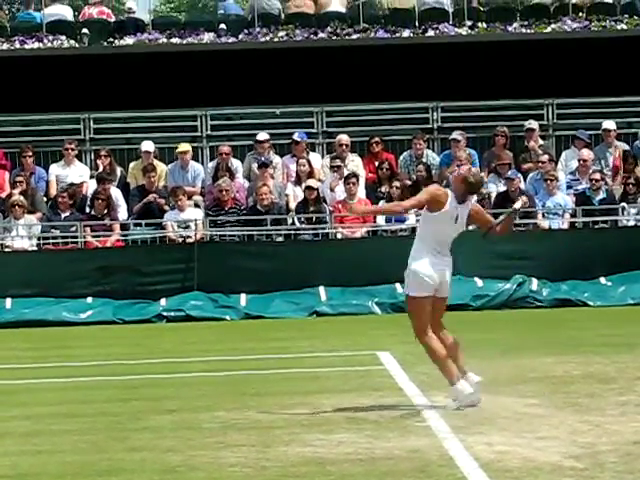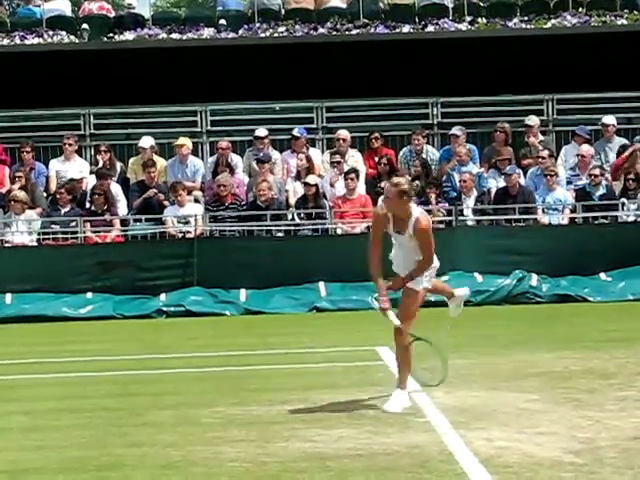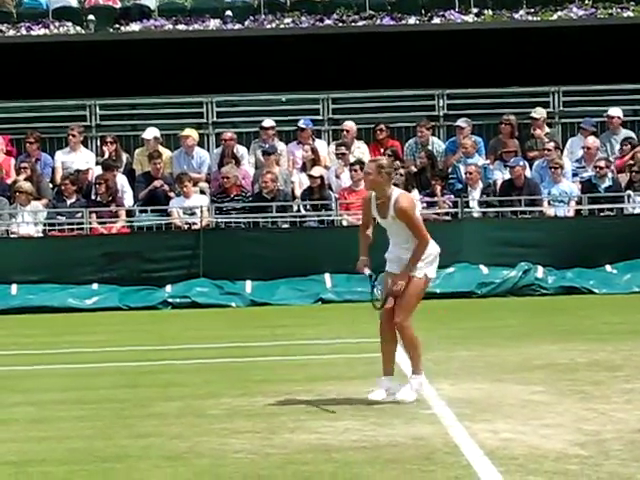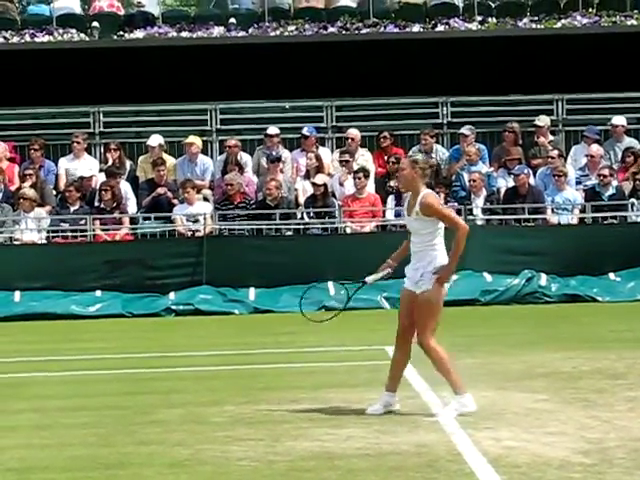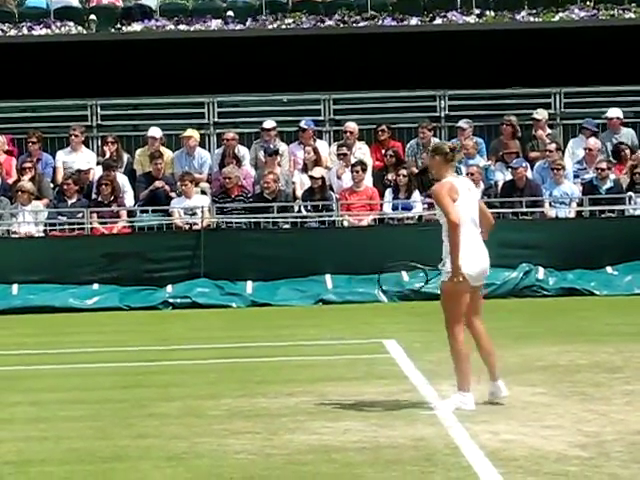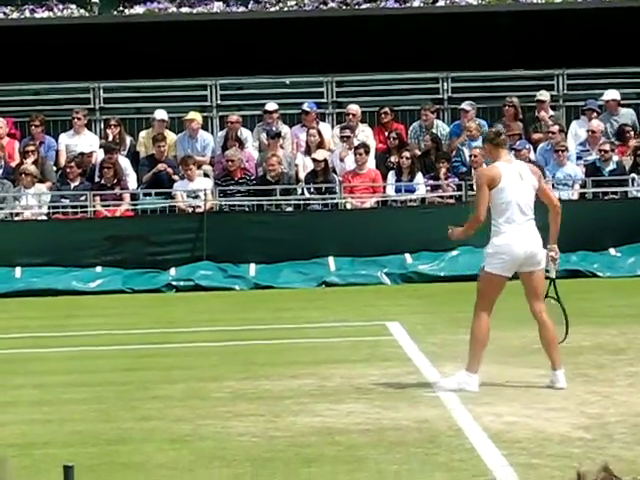
dt=0.4s
person 1, frame 1
left shoulder: (438, 194)
right shoulder: (472, 209)
left elbow: (401, 207)
right elbow: (499, 231)
left wrist: (365, 209)
right wrist: (516, 209)
left hip: (422, 271)
right hip: (441, 270)
left knee: (423, 333)
right knee: (437, 329)
left ankle: (461, 387)
right ankle: (465, 376)
person 1, frame 2
left shoulder: (421, 222)
right shoulder: (381, 215)
left elbow: (427, 260)
right elbow: (374, 252)
left wrist: (397, 283)
right wrist: (379, 288)
left hip: (418, 271)
right hip: (400, 267)
left knee: (401, 329)
left ankle: (401, 390)
right ankle: (455, 294)
person 1, frame 3
left shoulder: (403, 202)
right shoulder: (370, 200)
left elbow: (423, 240)
right elbow: (365, 229)
left wrist: (406, 274)
right wrist: (363, 257)
left hip: (420, 261)
right hip: (396, 258)
left knee: (400, 321)
right knee: (385, 319)
left ankle: (417, 377)
right ankle: (388, 381)
person 1, frame 4
left shoulder: (427, 199)
right shoulder: (410, 199)
left elbow: (462, 227)
left wrist: (451, 266)
right wrist: (392, 260)
left hip: (433, 274)
right hip: (418, 273)
left knee: (426, 340)
right knee: (403, 336)
left ankle: (463, 397)
right ankle: (389, 396)
person 1, frame 5
left shoulder: (442, 187)
right shoulder: (469, 184)
left elbow: (454, 223)
right elbow: (488, 221)
left wrist: (455, 264)
left hip: (462, 262)
right hip: (480, 257)
left knee: (455, 328)
right knee: (474, 323)
left ankle: (464, 394)
right ankle: (496, 383)
person 1, frame 6
left shoulder: (487, 174)
right shoulder: (532, 170)
left elbow: (480, 218)
right elbow: (555, 207)
left wrist: (461, 233)
right wrist: (553, 244)
left hip: (505, 245)
right hip: (532, 243)
left knee: (482, 311)
right knee: (540, 310)
left ankle: (470, 375)
right ankle: (557, 373)
